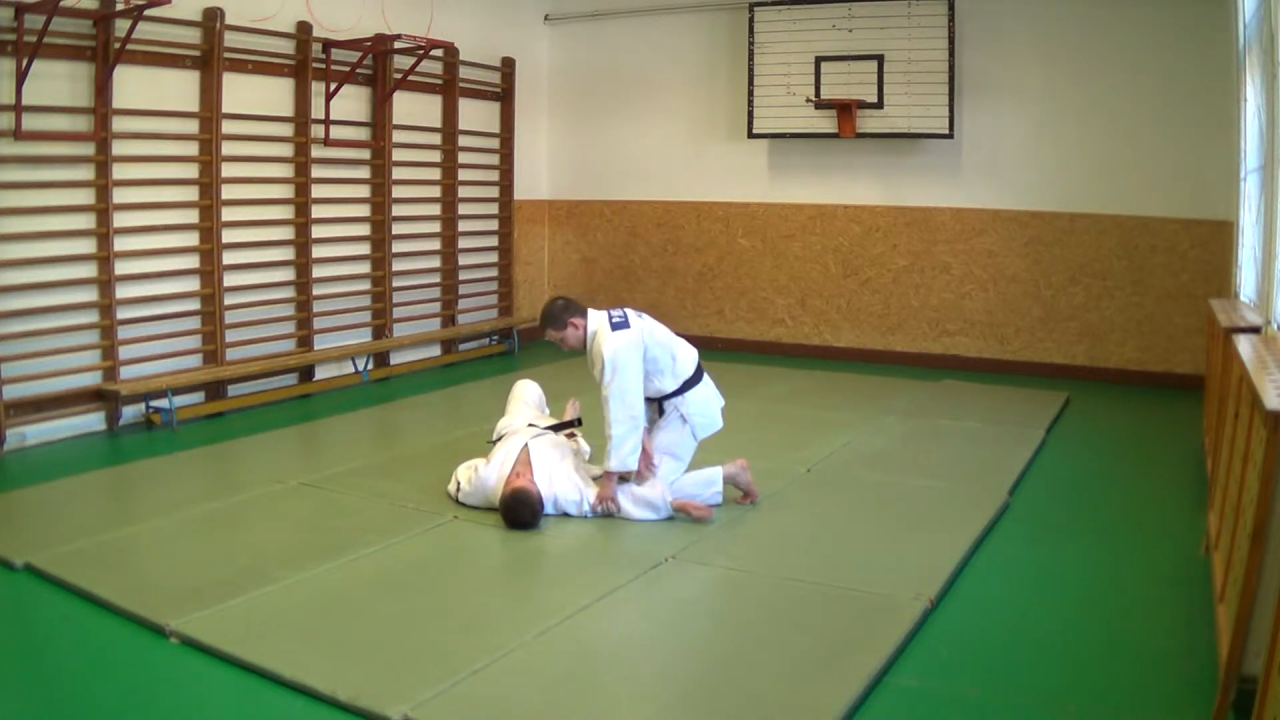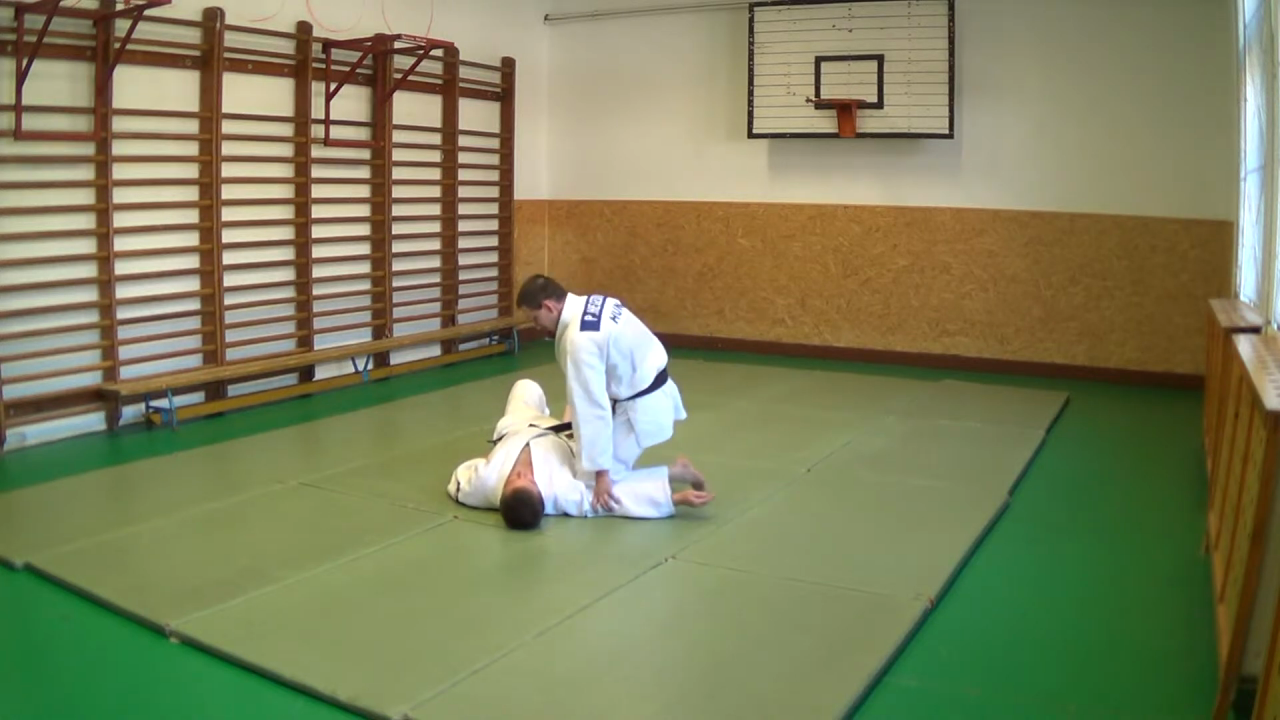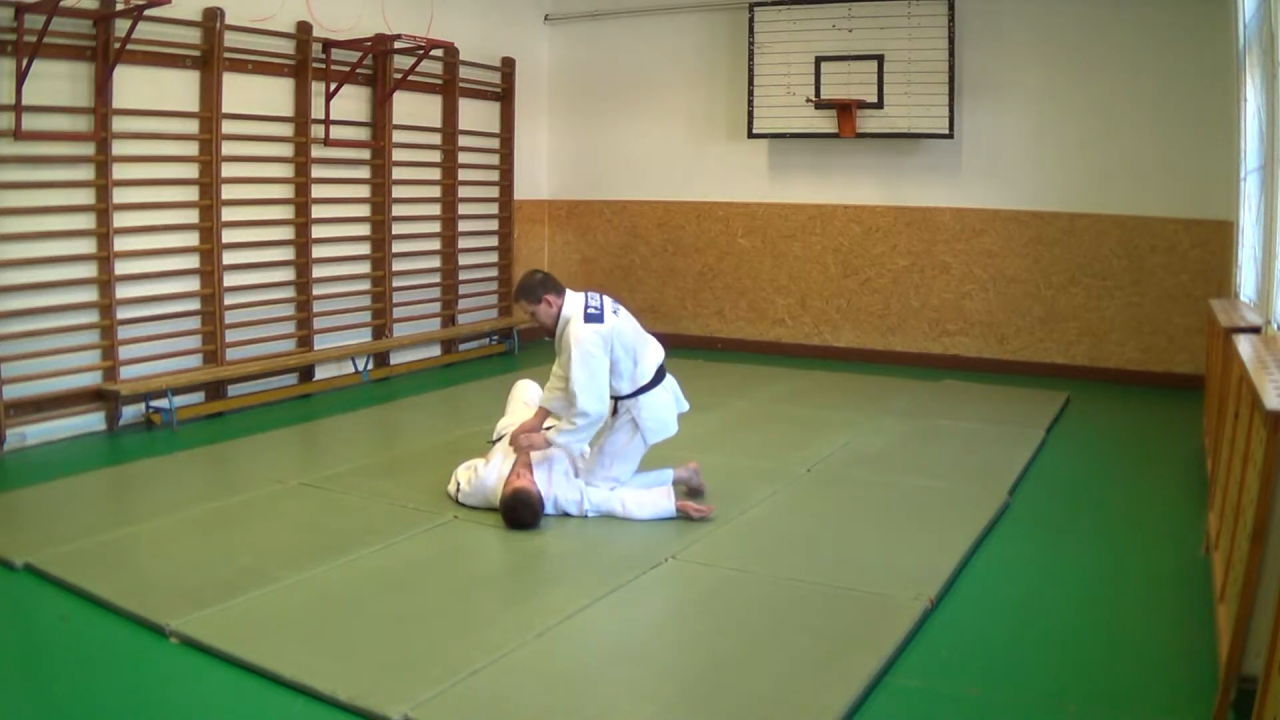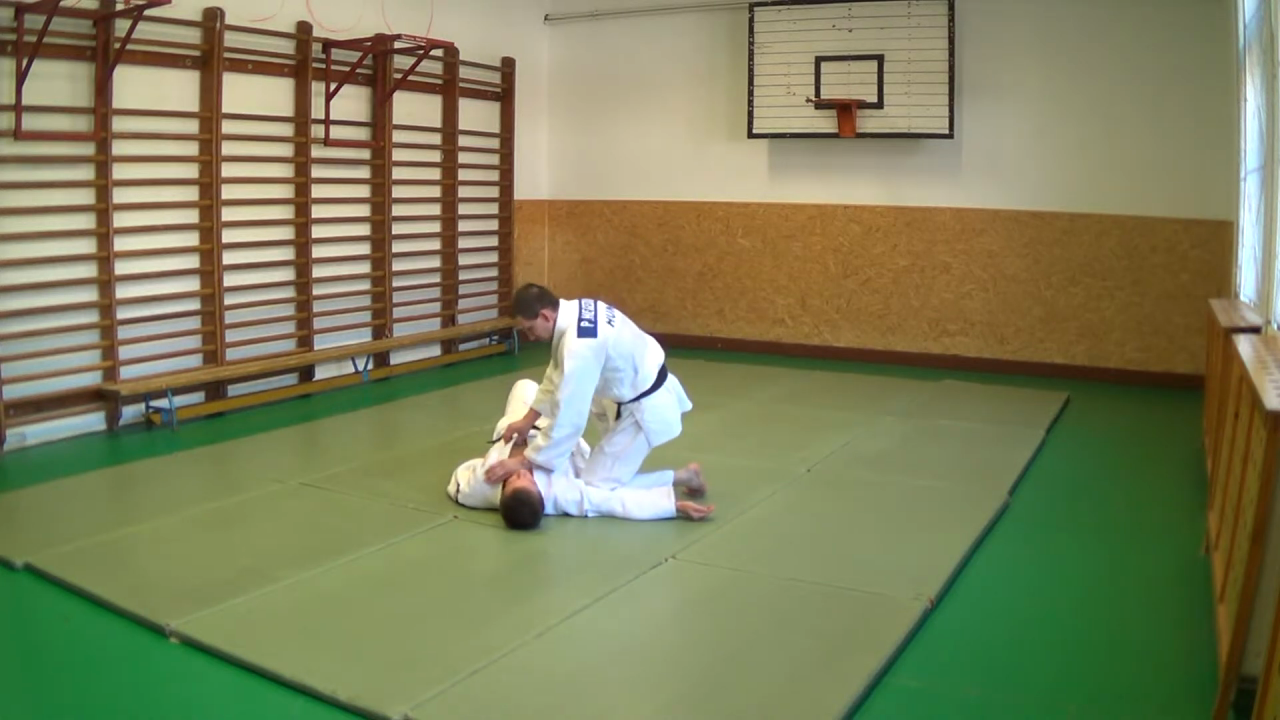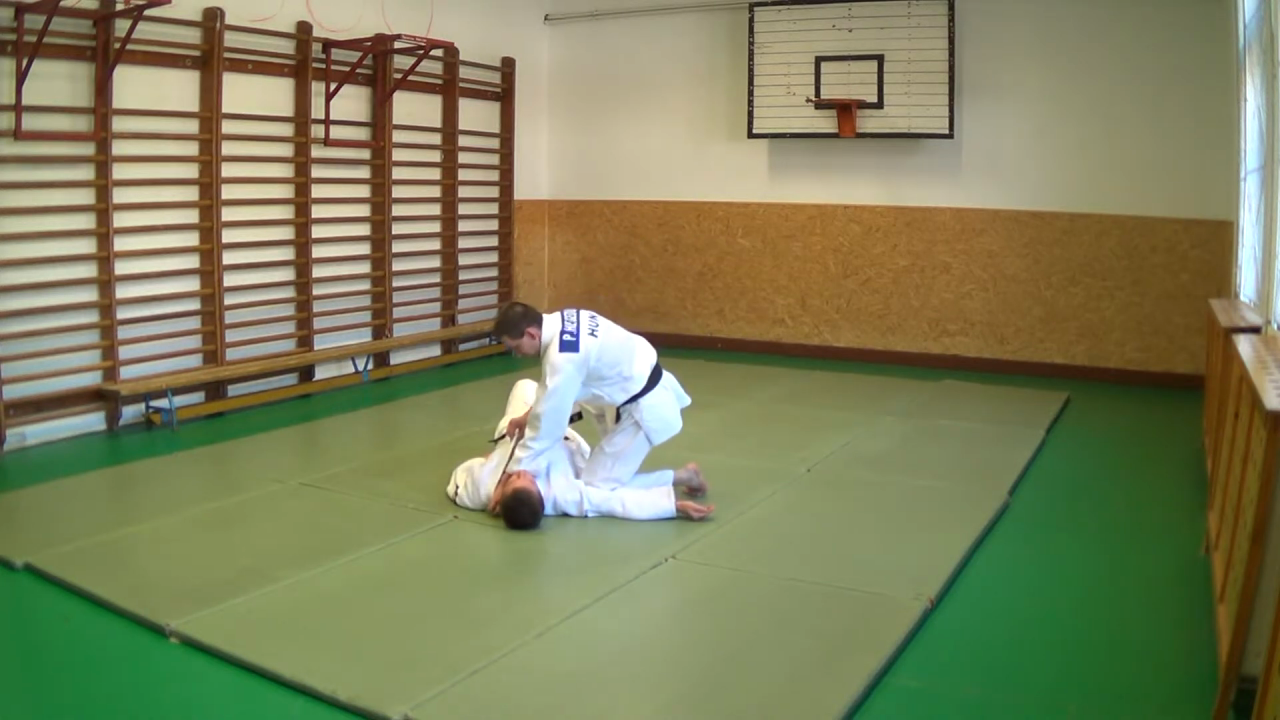
dt=0.4s
person 1, frame 1
left shoulder: (482, 484)
right shoulder: (563, 495)
left elbow: (458, 482)
right elbow: (620, 499)
right wrist: (676, 504)
left hip: (514, 435)
right hip: (557, 444)
left knee: (526, 387)
person 1, frame 2
left shoulder: (482, 485)
right shoulder: (560, 495)
left elbow: (458, 482)
right elbow: (617, 498)
right wrist: (674, 497)
right hip: (556, 445)
left knee: (527, 387)
person 1, frame 3
left shoulder: (481, 486)
right shoulder: (559, 495)
left elbow: (458, 482)
right elbow: (618, 500)
right wrist: (676, 505)
left knee: (526, 386)
person 1, frame 4
left shoulder: (478, 490)
right shoulder: (558, 495)
left elbow: (458, 485)
right elbow: (619, 500)
right wrist: (676, 505)
left knee: (526, 386)
person 1, frame 5
left shoulder: (478, 489)
right shoulder: (558, 496)
left elbow: (458, 481)
right elbow: (618, 500)
right wrist: (676, 505)
left knee: (527, 386)
person 2, frame 1
left shoulder: (613, 344)
right shoulder: (609, 321)
left elbow: (624, 411)
right elbow: (632, 394)
left wrist: (610, 478)
right wrist: (643, 435)
left hip: (686, 404)
right hip: (673, 393)
person 2, frame 2
left shoulder: (579, 340)
right shoulder: (591, 304)
left elbow: (593, 410)
left wrist: (600, 474)
right wrist: (576, 414)
left hip: (641, 408)
right hip: (652, 395)
left knee: (600, 494)
person 2, frame 3
left shoulder: (584, 333)
right shoulder: (583, 303)
left elbow: (591, 406)
right elbow: (564, 373)
left wrist: (546, 439)
right wrist: (538, 419)
left hip: (642, 407)
right hip: (648, 395)
left knee: (597, 487)
person 2, frame 4
left shoulder: (579, 346)
right shoulder: (576, 309)
left elbow: (567, 417)
right elbow: (558, 375)
left wrist: (523, 462)
right wrist: (527, 419)
left hip: (646, 409)
right hip: (651, 395)
left knee: (596, 487)
person 2, frame 5
left shoulder: (563, 359)
right shoulder: (559, 320)
left elbow: (546, 427)
right wrist: (530, 415)
left hip: (646, 409)
left knee: (596, 487)
